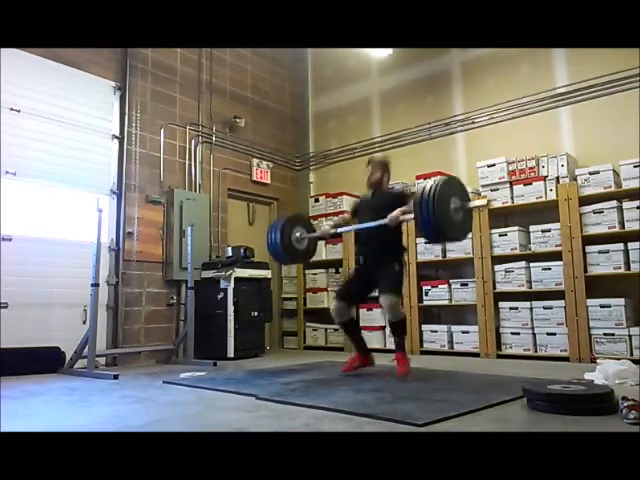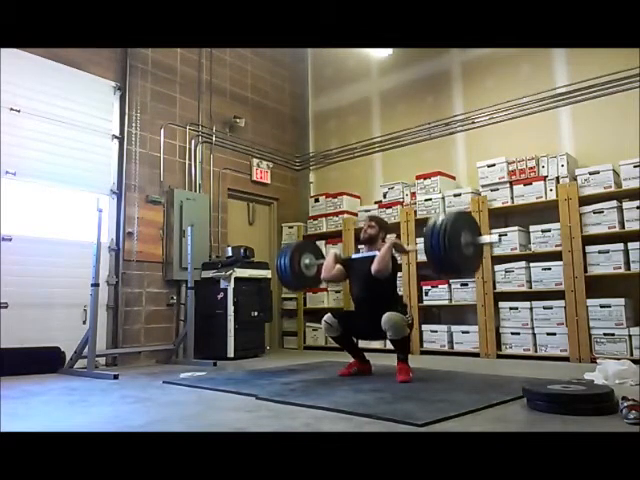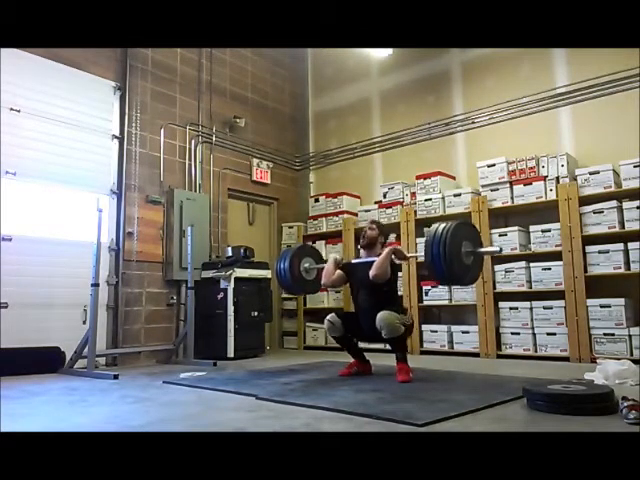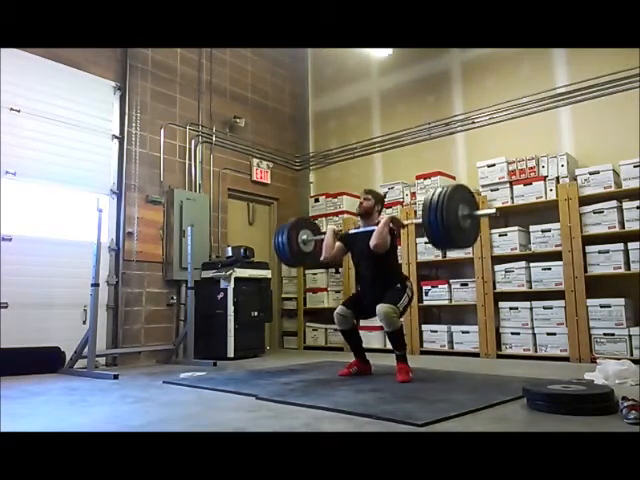
dt=0.4s
person 1, frame 1
left shoulder: (395, 196)
right shoulder: (362, 203)
left elbow: (416, 208)
right elbow: (348, 218)
left wrist: (400, 212)
right wrist: (331, 226)
left hip: (389, 262)
right hip: (364, 265)
left knee: (390, 302)
right knee: (339, 307)
left ankle: (401, 354)
right ankle: (363, 354)
person 1, frame 2
left shoulder: (386, 257)
right shoulder: (352, 261)
left elbow: (377, 270)
right elbow: (326, 275)
left wrist: (389, 246)
right wrist: (333, 255)
left hip: (389, 317)
right hip: (364, 320)
left knee: (391, 320)
right knee: (329, 322)
left ankle: (403, 364)
right ankle: (361, 362)
person 1, frame 3
left shoulder: (386, 261)
right shoulder: (352, 266)
left elbow: (376, 276)
right elbow: (327, 282)
left wrist: (389, 251)
right wrist: (333, 261)
left hip: (393, 319)
right hip: (367, 325)
left knee: (385, 318)
right knee: (331, 321)
left ankle: (402, 364)
right ankle: (361, 362)
person 1, frame 4
left shoulder: (385, 229)
right shoulder: (351, 236)
left elbow: (376, 245)
right elbow: (328, 255)
left wrist: (386, 220)
right wrist: (331, 232)
left hip: (396, 286)
right hip: (368, 290)
left knee: (385, 311)
right knee: (341, 314)
left ankle: (402, 364)
right ankle: (362, 362)
